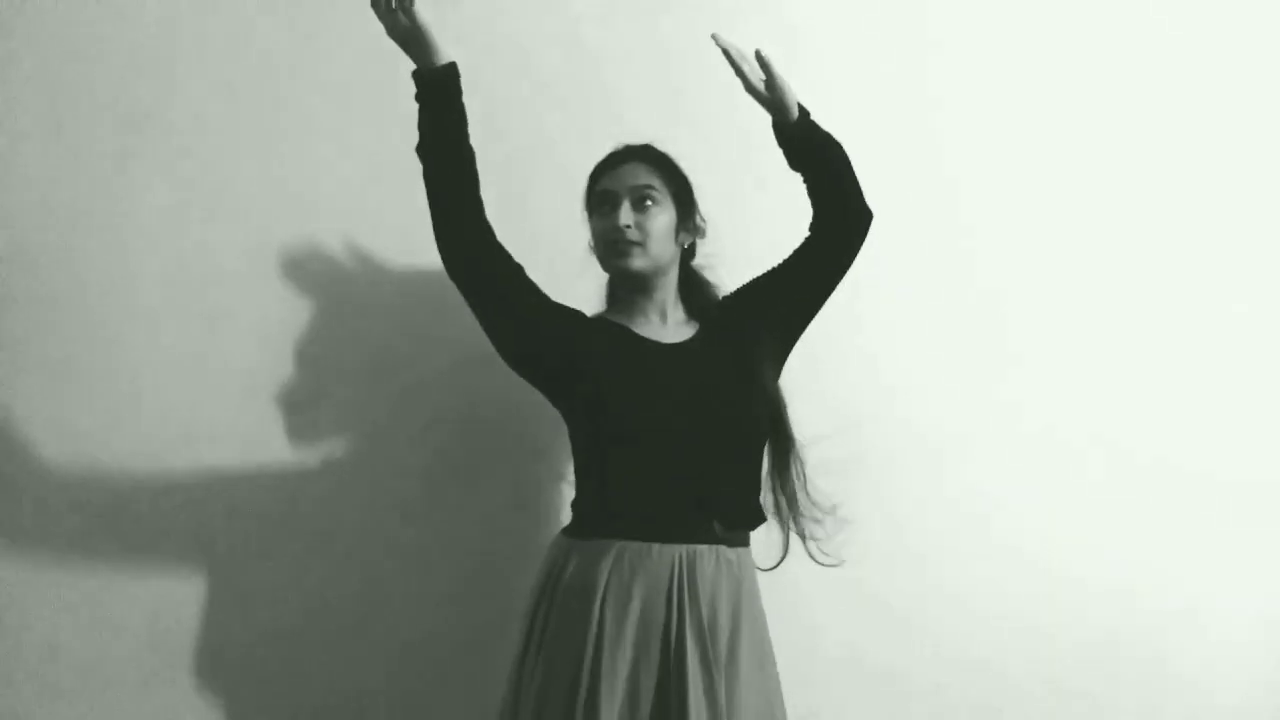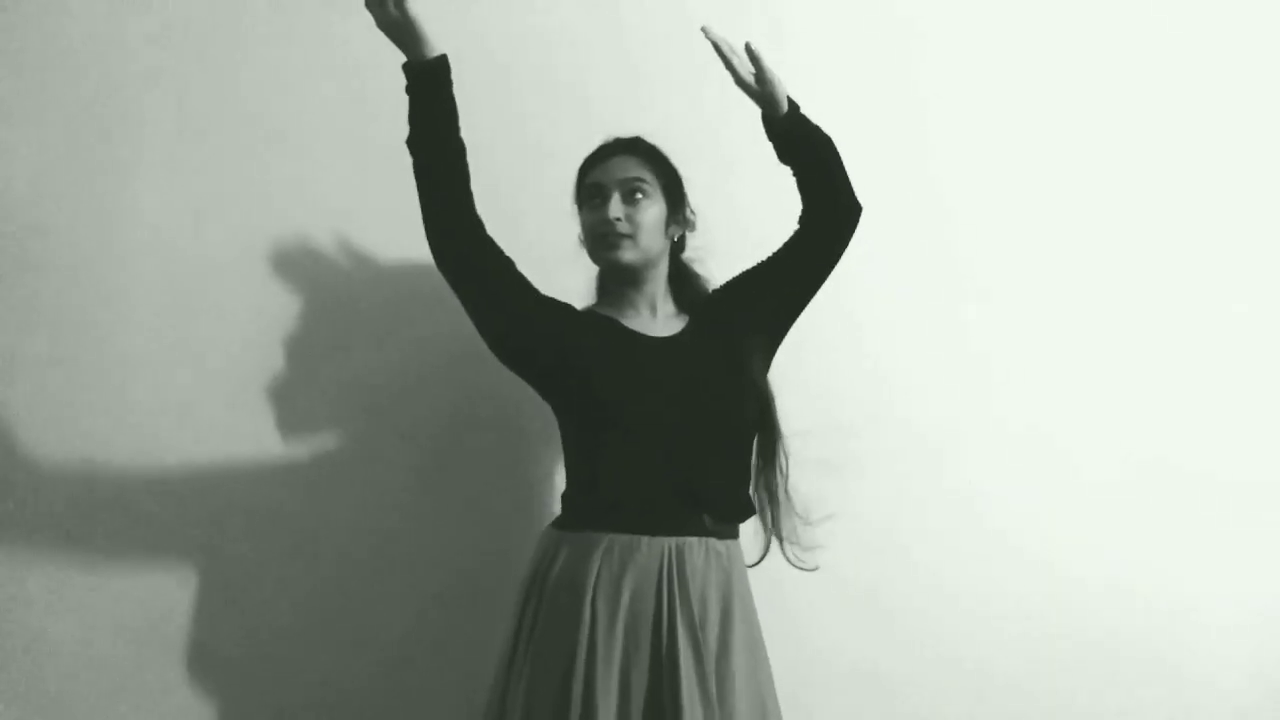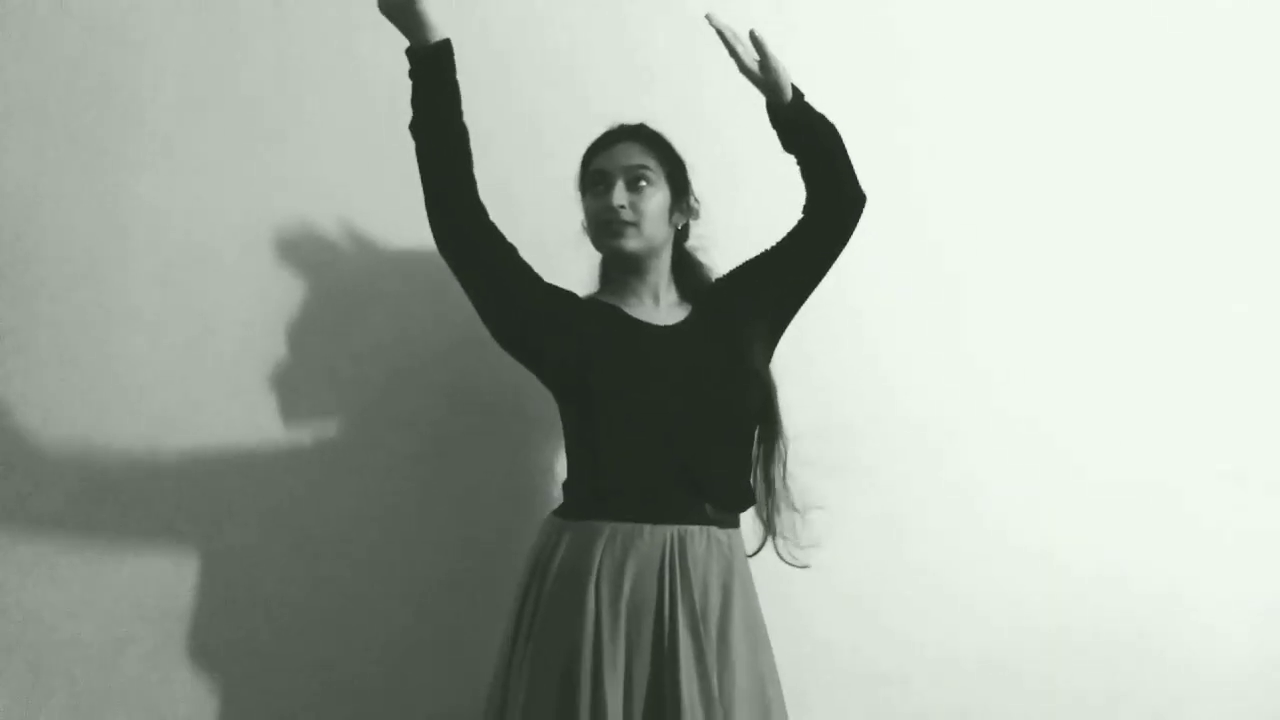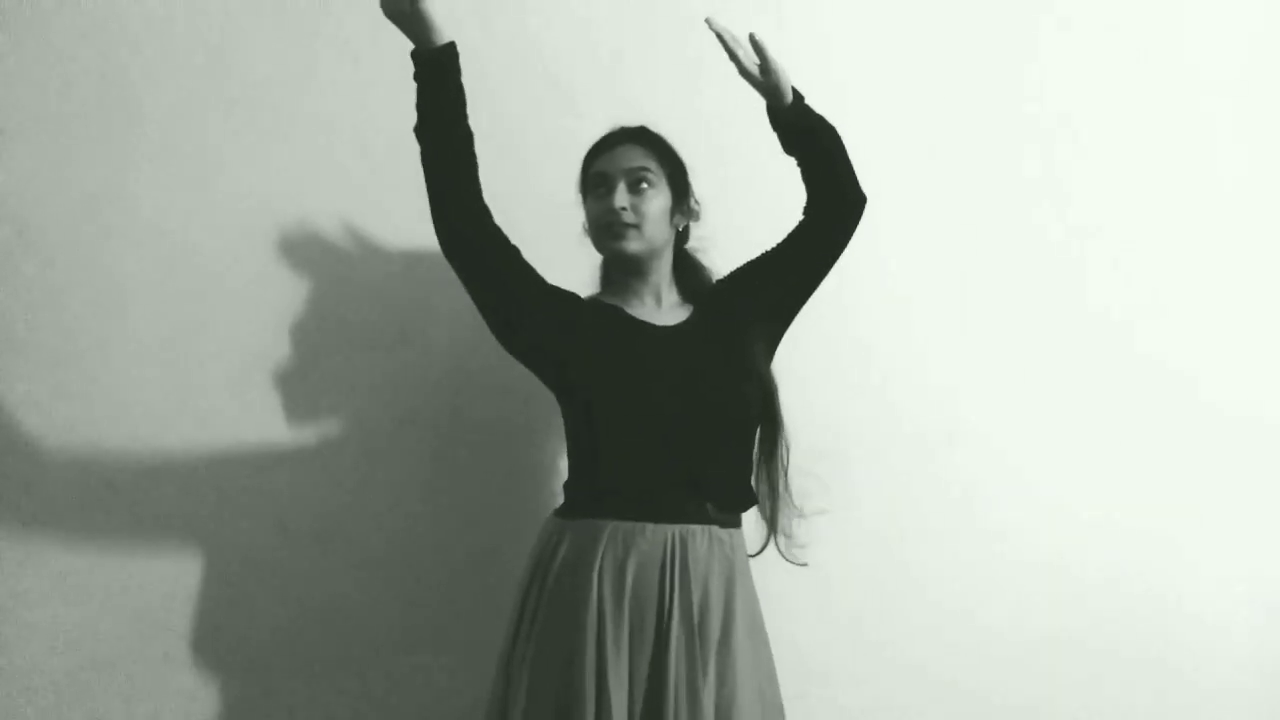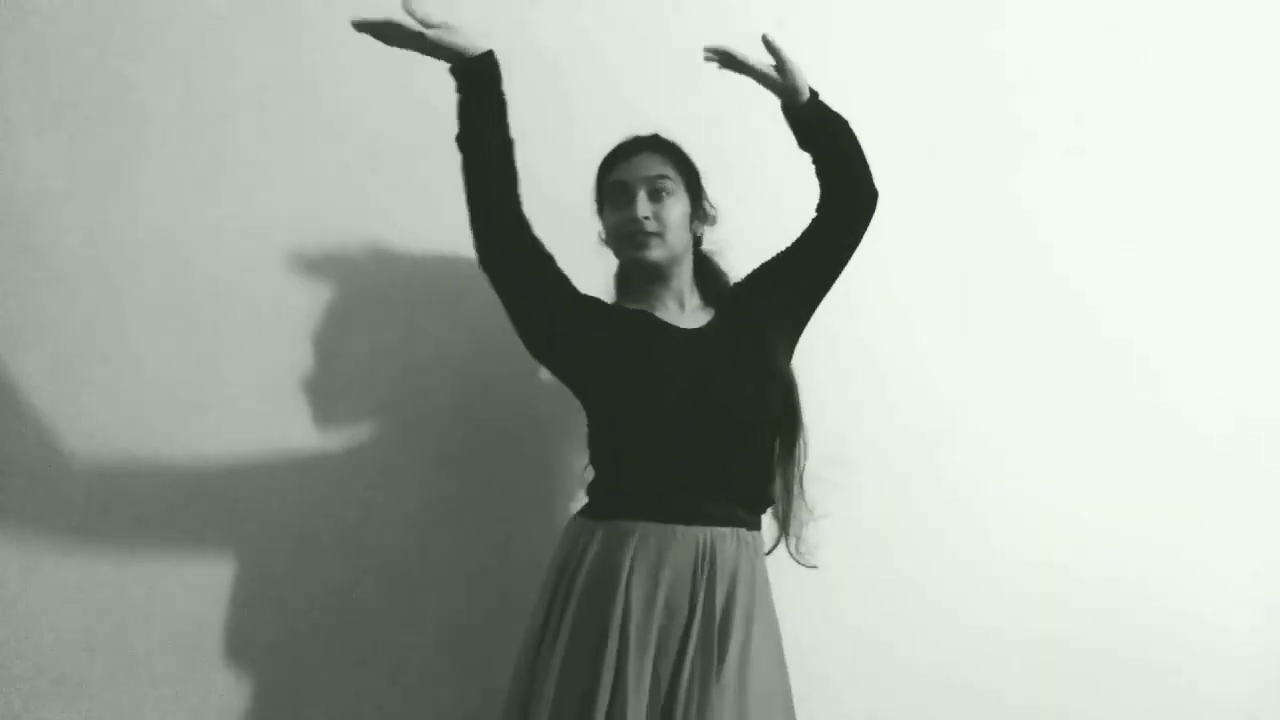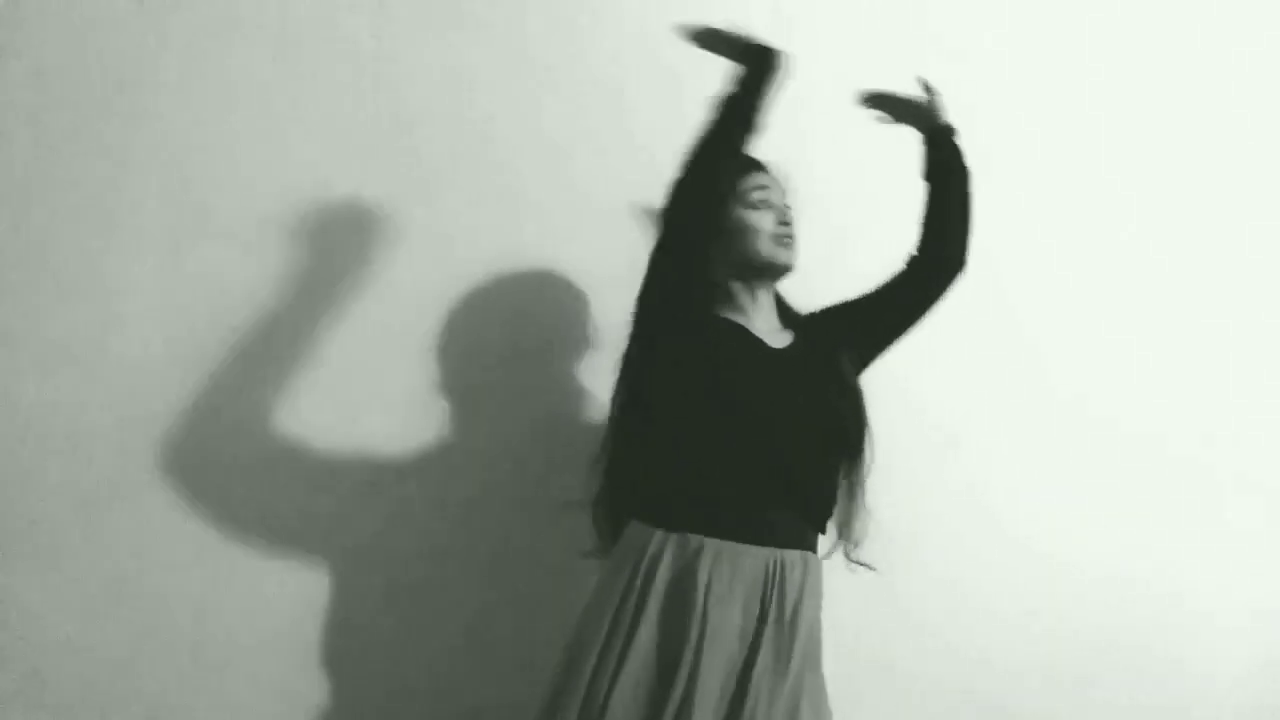
dt=0.3s
person 1, frame 1
left shoulder: (746, 329)
right shoulder: (571, 343)
left elbow: (845, 220)
right elbow: (466, 238)
left wrist: (789, 116)
right wrist: (436, 74)
left hip: (715, 599)
right hip: (598, 594)
person 1, frame 2
left shoulder: (734, 322)
right shoulder: (561, 335)
left elbow: (835, 213)
right elbow: (455, 230)
left wrist: (779, 111)
right wrist: (426, 67)
left hip: (705, 593)
right hip: (588, 589)
person 1, frame 3
left shoulder: (738, 313)
right shoulder: (564, 323)
left elbow: (839, 202)
right elbow: (459, 219)
left wrist: (784, 100)
left hip: (706, 585)
right hip: (590, 580)
person 1, frame 4
left shoulder: (739, 313)
right shoulder: (566, 324)
left elbow: (840, 203)
right elbow: (463, 221)
left wrist: (784, 102)
right wrist: (435, 59)
left hip: (707, 585)
right hip: (591, 579)
person 1, frame 5
left shoulder: (761, 315)
right shoulder: (591, 332)
left elbow: (851, 200)
right elbow: (501, 228)
left wrist: (798, 99)
right wrist: (476, 70)
left hip: (724, 586)
right hip: (616, 579)
person 1, frame 6
left shoulder: (829, 344)
right shoulder: (680, 326)
left elbow: (940, 258)
right elbow: (692, 196)
left wrist: (939, 139)
right wrist: (758, 69)
left hip: (782, 597)
right hip: (678, 586)
